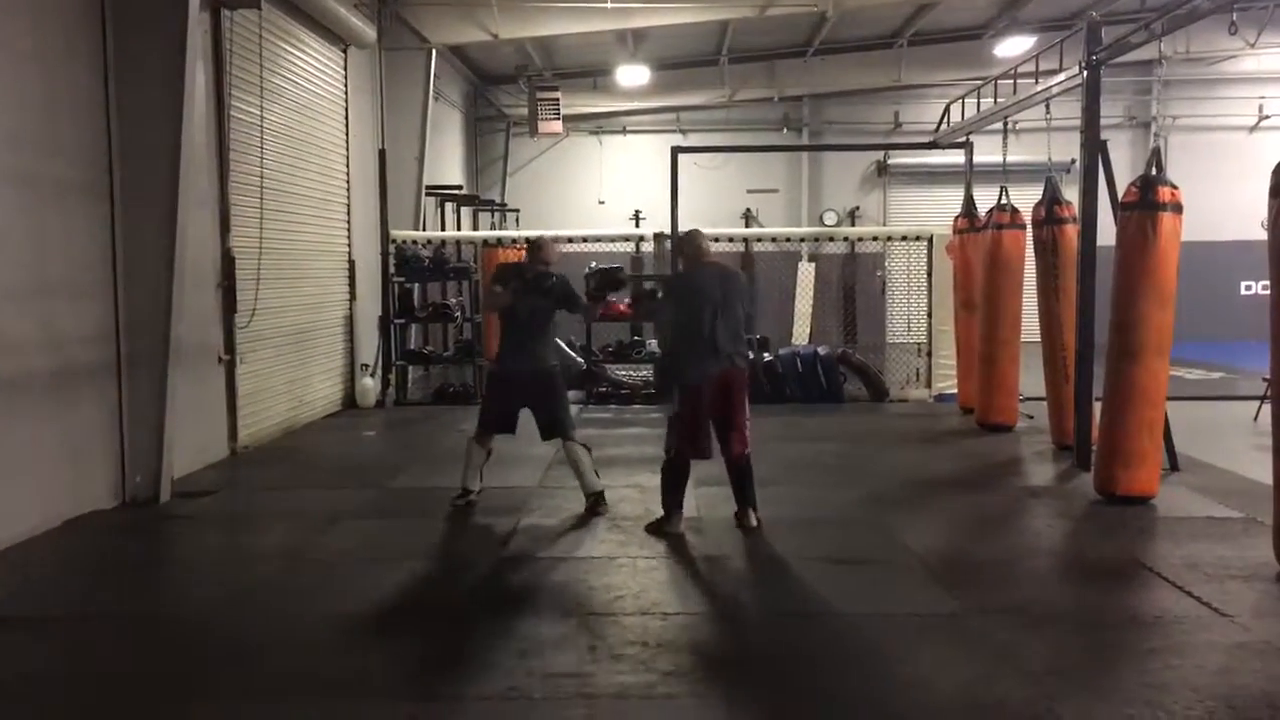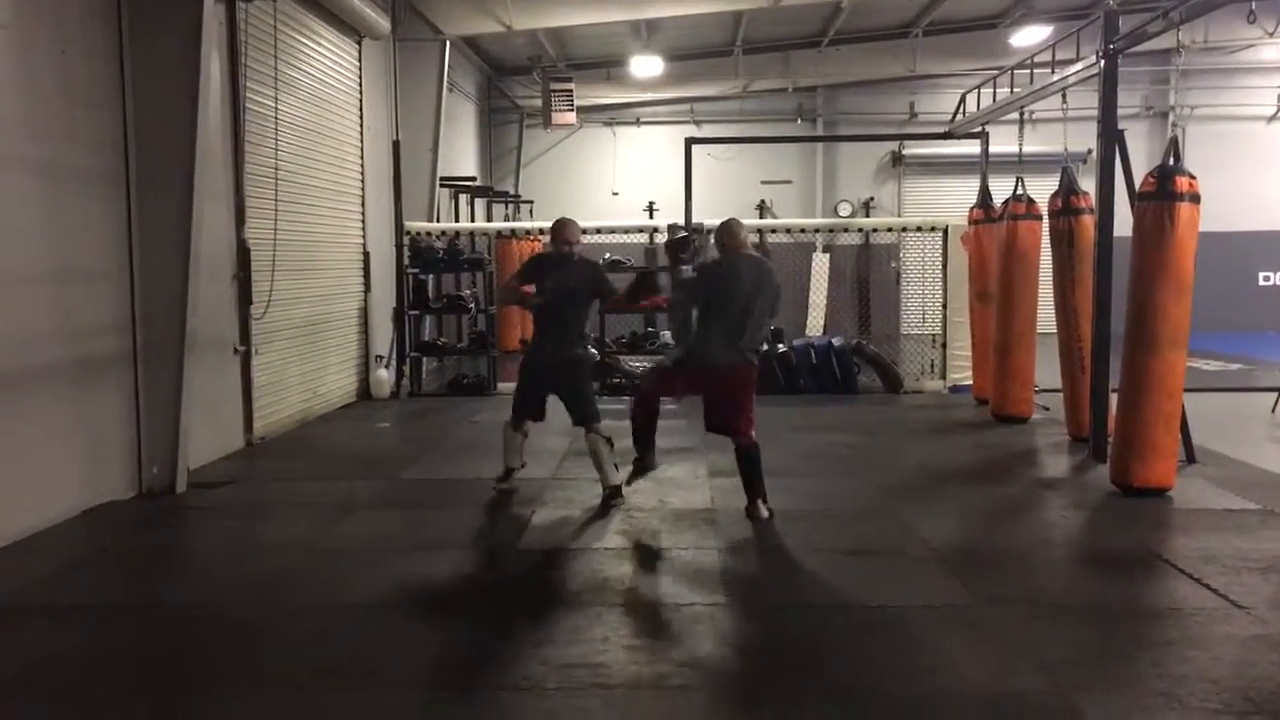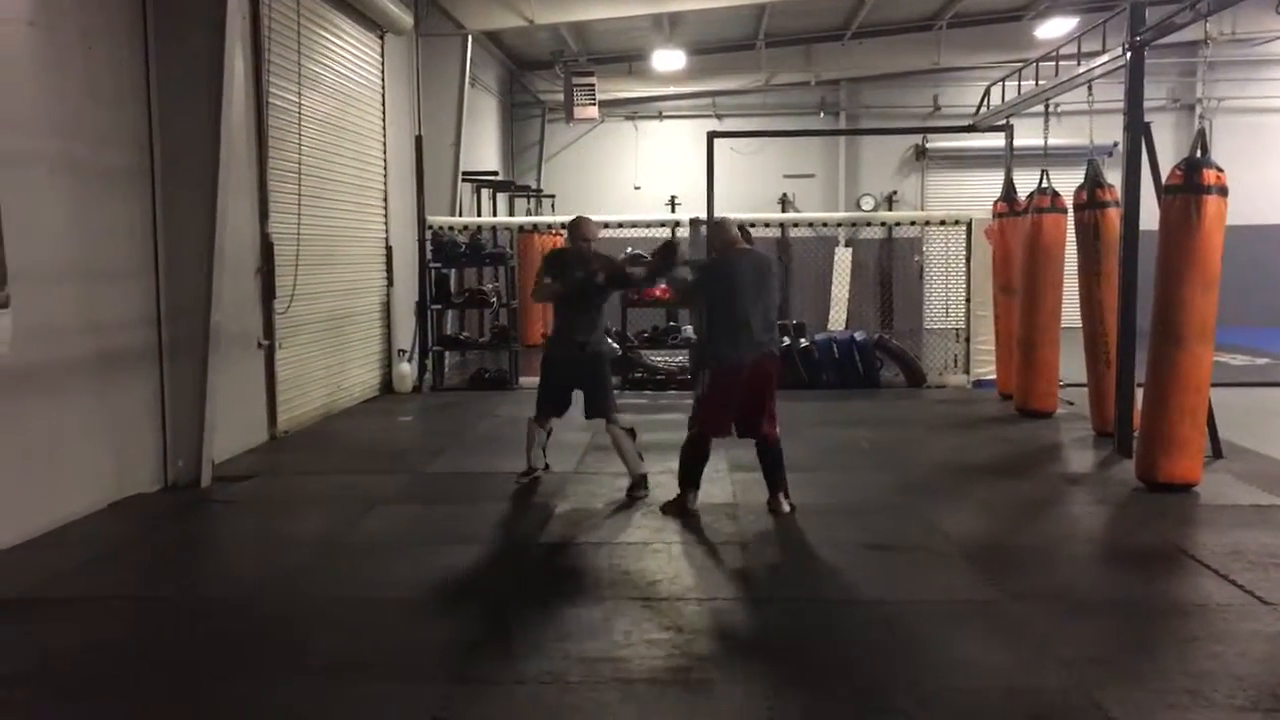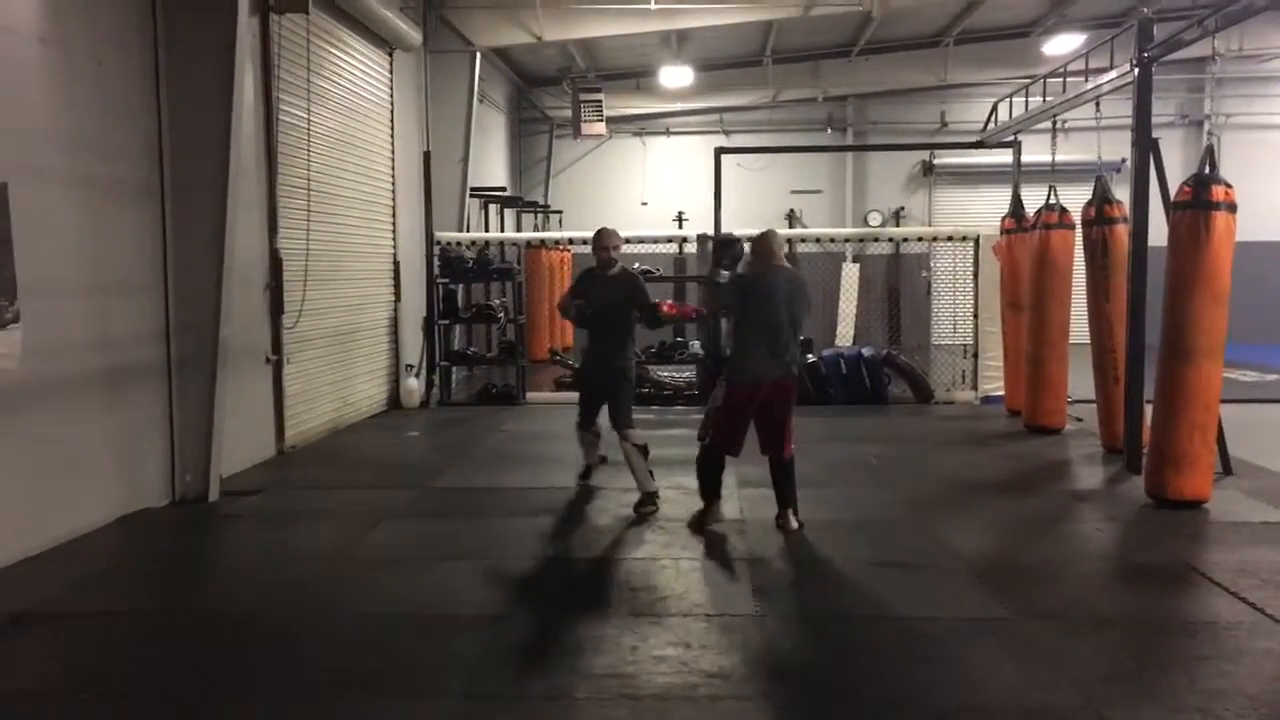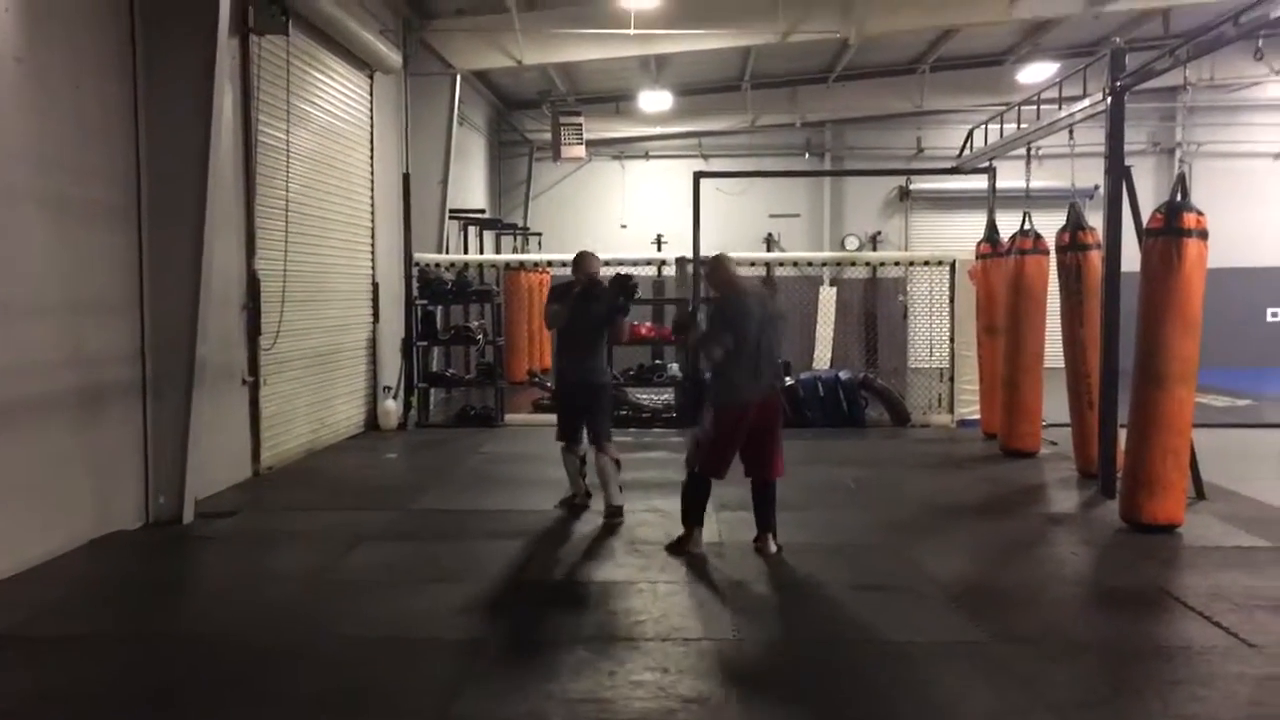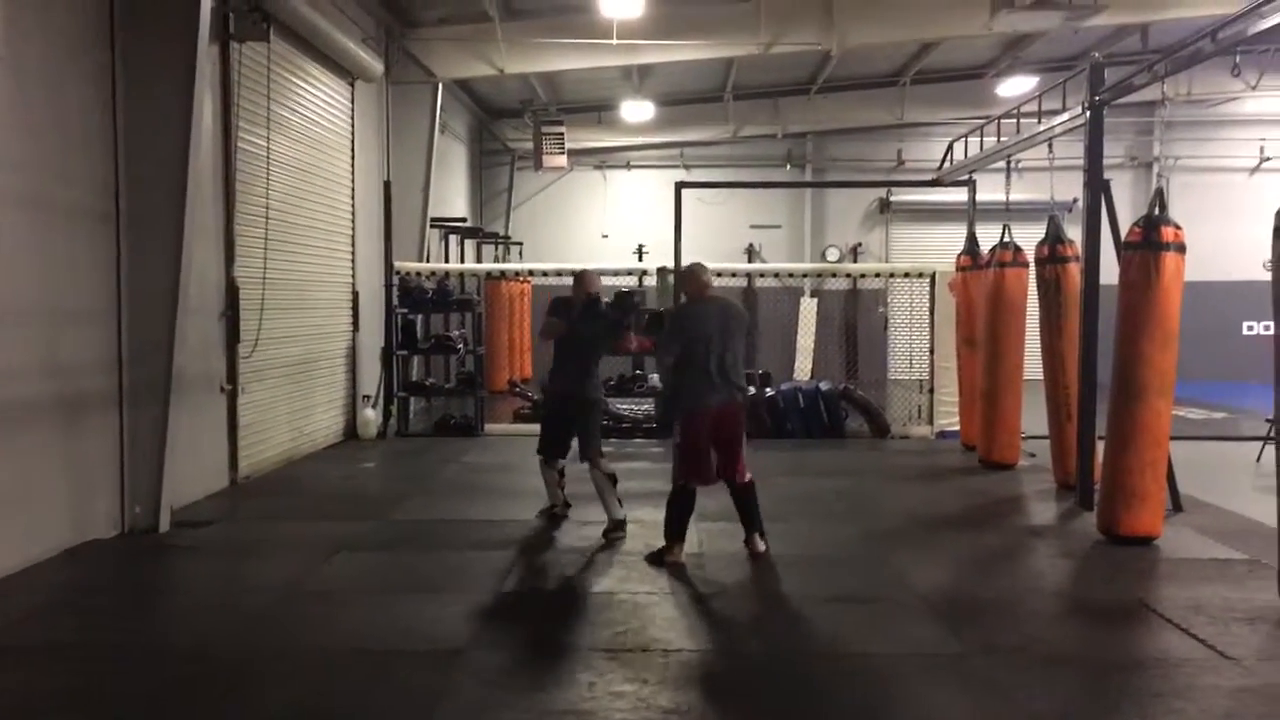
dt=0.4s
person 1, frame 1
left shoulder: (682, 282)
right shoulder: (737, 279)
left elbow: (666, 323)
left hip: (694, 373)
right hip: (734, 369)
left knee: (680, 449)
right knee: (738, 444)
left ankle: (672, 516)
right ankle: (748, 511)
person 1, frame 2
left shoulder: (718, 269)
right shoulder: (770, 274)
left elbow: (682, 298)
left hip: (705, 358)
right hip: (743, 362)
left knee: (647, 391)
right knee: (743, 433)
left ankle: (645, 457)
right ankle: (758, 503)
person 1, frame 3
left shoulder: (717, 265)
right shoulder: (766, 263)
left elbow: (690, 296)
left wrist: (677, 279)
left hip: (725, 358)
right hip: (764, 356)
left knee: (701, 429)
right knee: (766, 430)
left ankle: (688, 496)
right ankle: (779, 497)
person 1, frame 4
left shoulder: (752, 279)
right shoulder: (799, 284)
left elbow: (720, 303)
left wrist: (724, 277)
left hip: (745, 373)
right hip: (783, 374)
left knee: (714, 441)
right knee: (780, 447)
left ankle: (712, 506)
right ankle: (788, 513)
person 1, frame 5
left shoulder: (726, 304)
right shoulder: (767, 300)
left elbow: (714, 353)
left wrist: (693, 339)
left hip: (731, 397)
right hip: (767, 394)
left knee: (701, 466)
right knee: (763, 470)
left ankle: (693, 534)
right ankle: (767, 536)
person 1, frame 6
left shoulder: (683, 314)
right shoulder: (736, 312)
left elbow: (665, 358)
left hip: (694, 405)
right hip: (731, 402)
left knee: (686, 478)
right knee: (739, 474)
left ankle: (674, 546)
right ankle: (756, 537)
person 2, frame 1
left shoulder: (557, 283)
right shoulder: (508, 275)
left elbow: (586, 309)
right elbow: (489, 304)
right wrist: (523, 288)
left hip: (543, 369)
right hip: (506, 369)
left knee: (567, 434)
right knee: (484, 433)
left ankle: (595, 492)
right ankle: (470, 488)
person 2, frame 2
left shoulder: (590, 269)
right shoulder: (539, 264)
left elbow: (614, 300)
right elbow: (505, 295)
right wrist: (529, 298)
left hip: (574, 356)
right hip: (539, 354)
left knee: (591, 423)
right knee: (519, 418)
left ankle: (612, 484)
right ankle: (512, 467)
person 2, frame 3
left shoulder: (605, 263)
right shoulder: (556, 259)
left elbow: (637, 284)
right elbow: (539, 293)
left wrist: (653, 272)
right wrist: (572, 285)
left hip: (592, 350)
right hip: (559, 350)
left knee: (609, 415)
right knee: (542, 414)
left ankle: (639, 475)
right ankle: (536, 464)
person 2, frame 4
left shoulder: (631, 280)
right shoulder: (586, 278)
left elbow: (647, 316)
right elbow: (564, 306)
left wrist: (650, 315)
right wrist: (576, 311)
left hip: (620, 363)
right hip: (592, 360)
left knee: (624, 428)
right knee: (585, 421)
left ankle: (649, 491)
right ankle: (592, 461)
person 2, frame 5
left shoulder: (605, 295)
right shoulder: (561, 292)
left elbow: (618, 336)
right elbow: (550, 321)
left wrist: (620, 310)
right wrist: (578, 300)
left hip: (597, 379)
right hip: (567, 379)
left knee: (602, 443)
right knee: (570, 441)
left ankle: (614, 504)
right ankle: (580, 493)
person 2, frame 6
left shoulder: (605, 314)
right shoulder: (561, 305)
right elbow: (546, 333)
left wrist: (624, 323)
right wrist: (576, 319)
left hip: (587, 395)
right hip: (558, 392)
left knee: (594, 457)
right knee: (548, 454)
left ankle: (617, 518)
right ankle: (558, 503)
